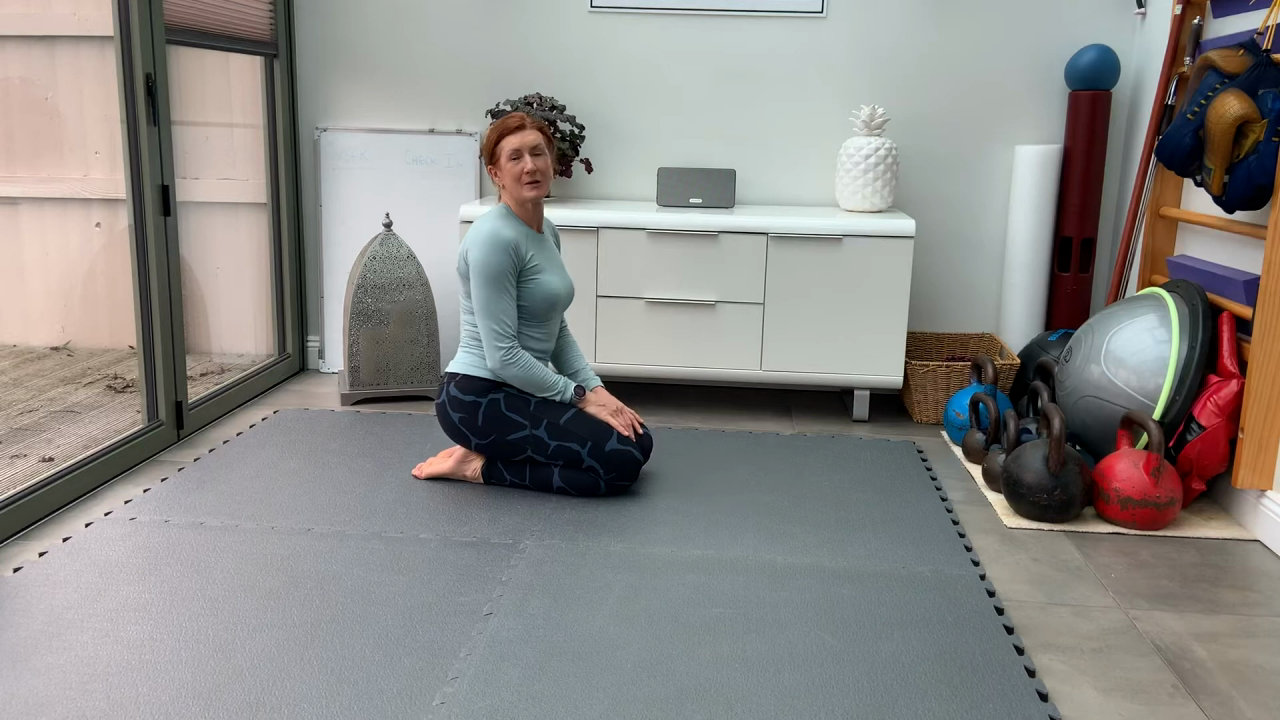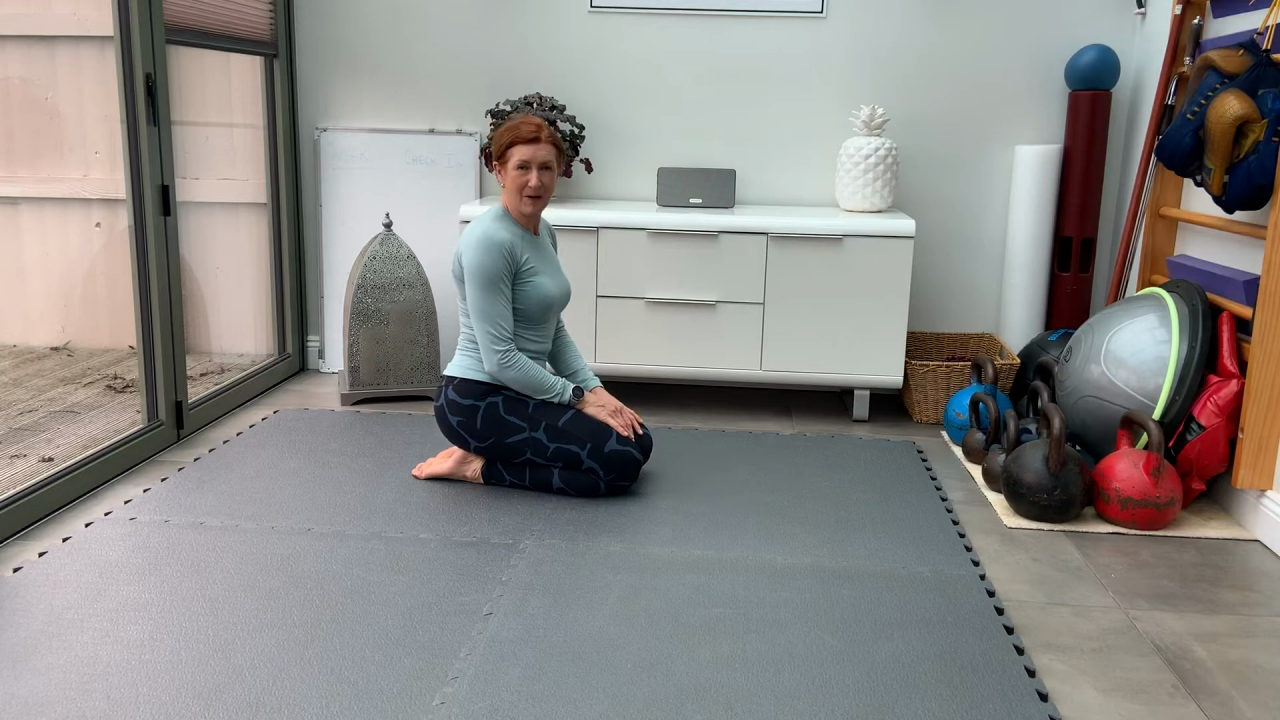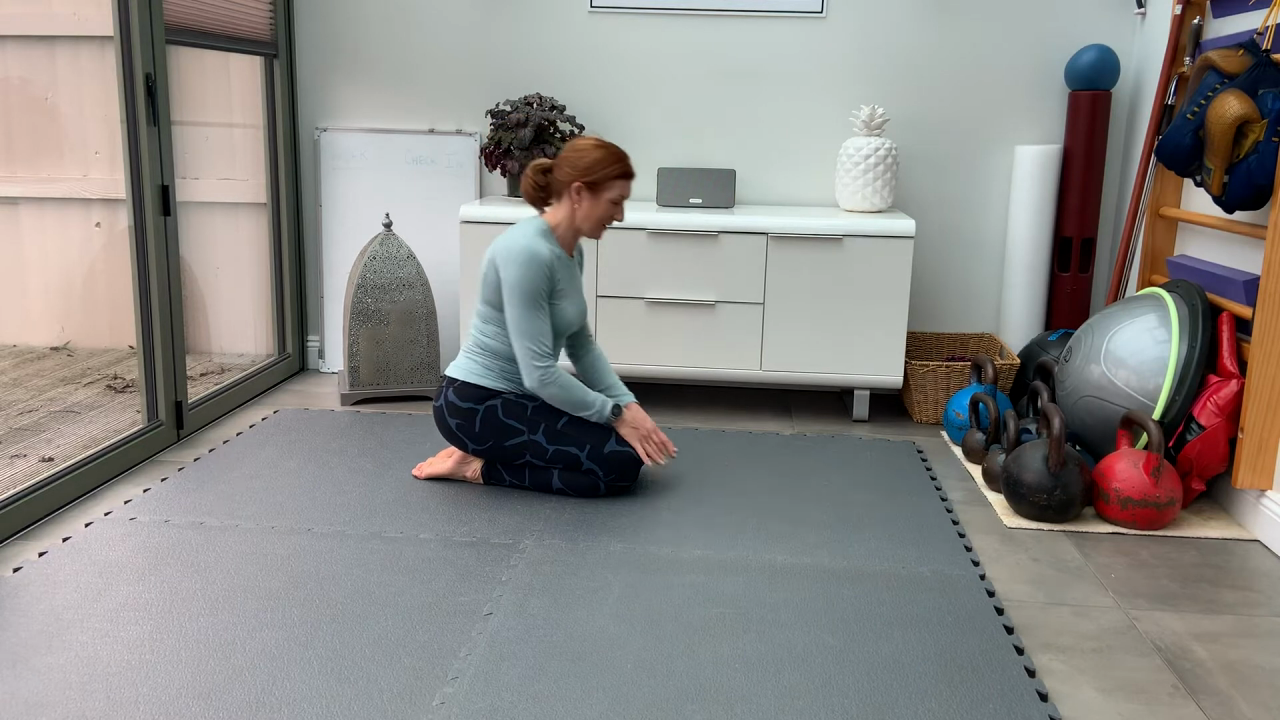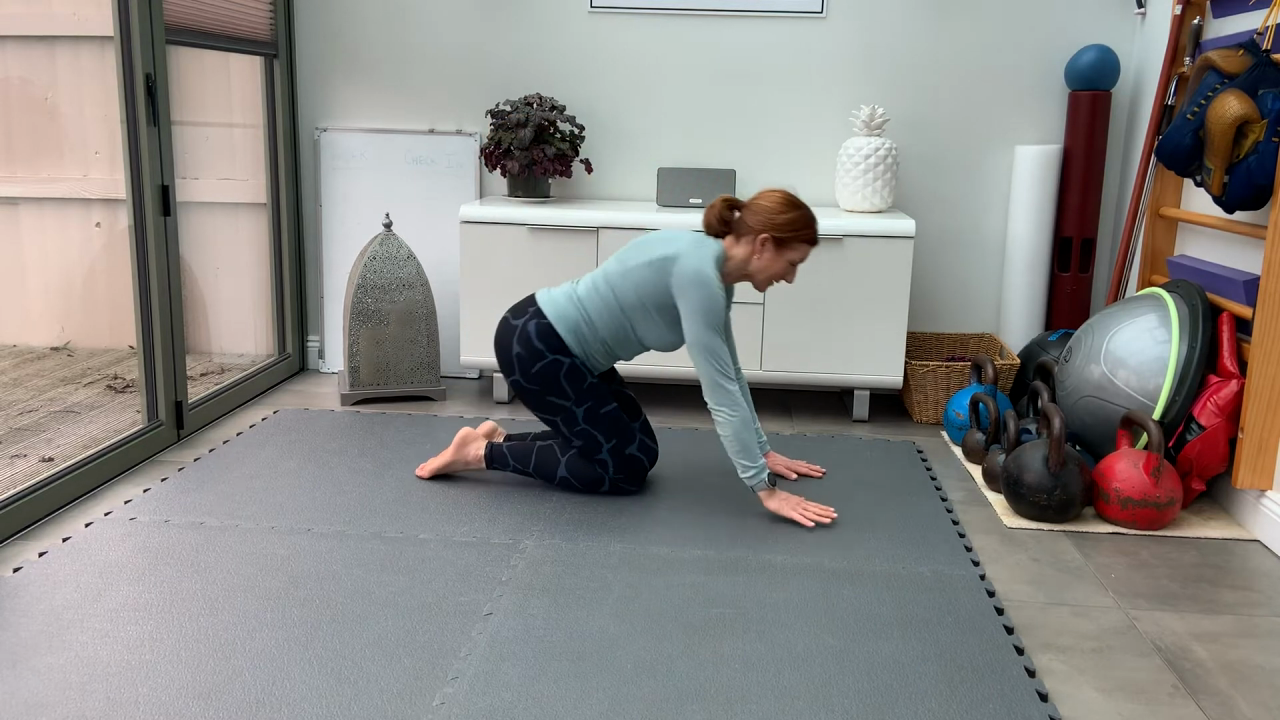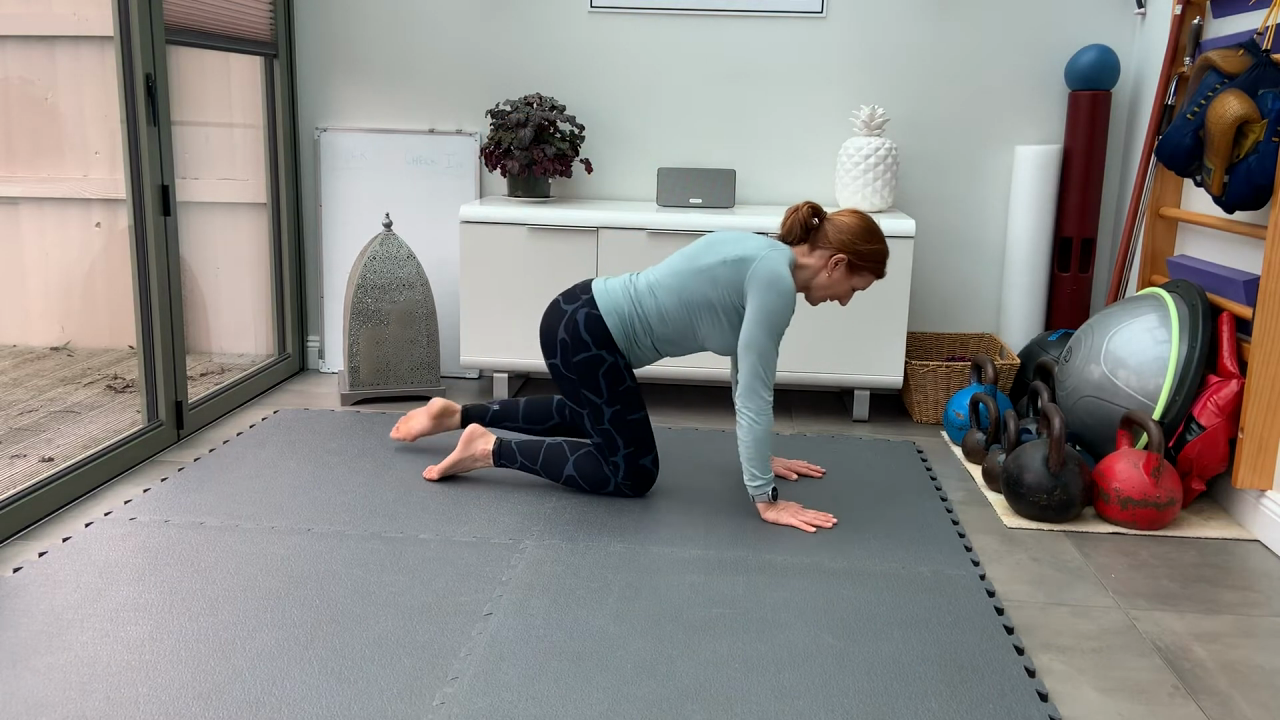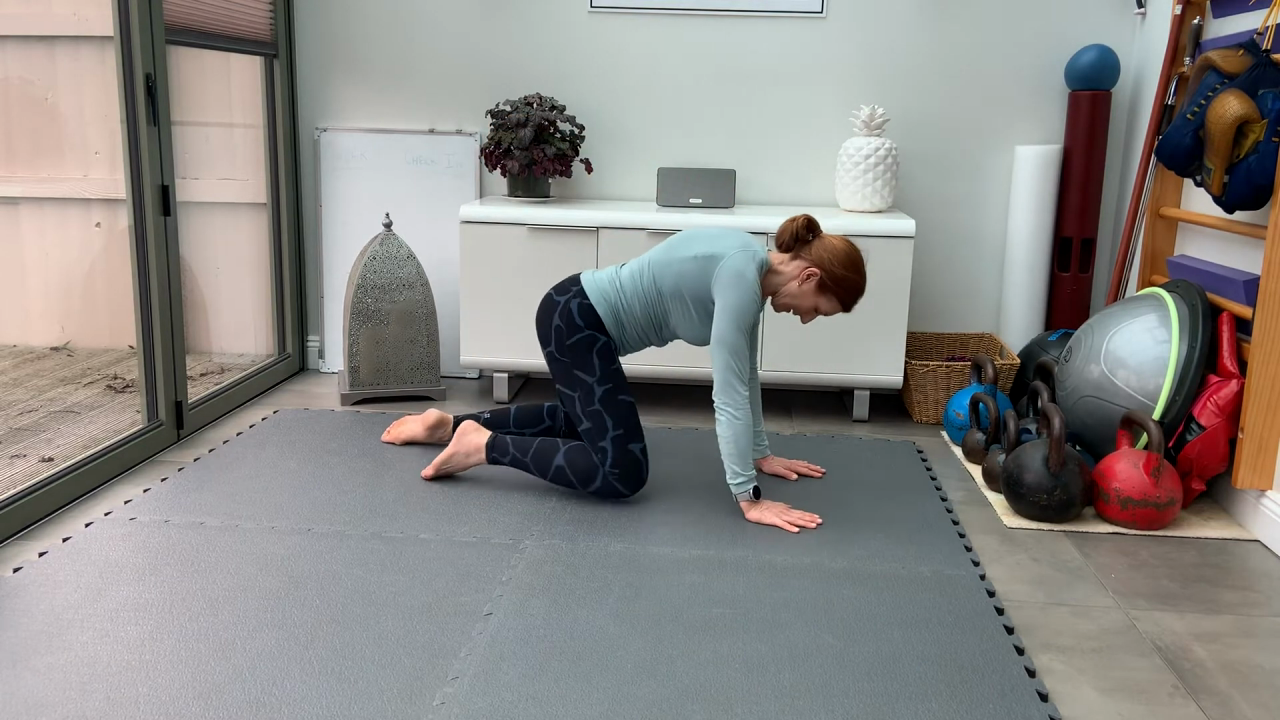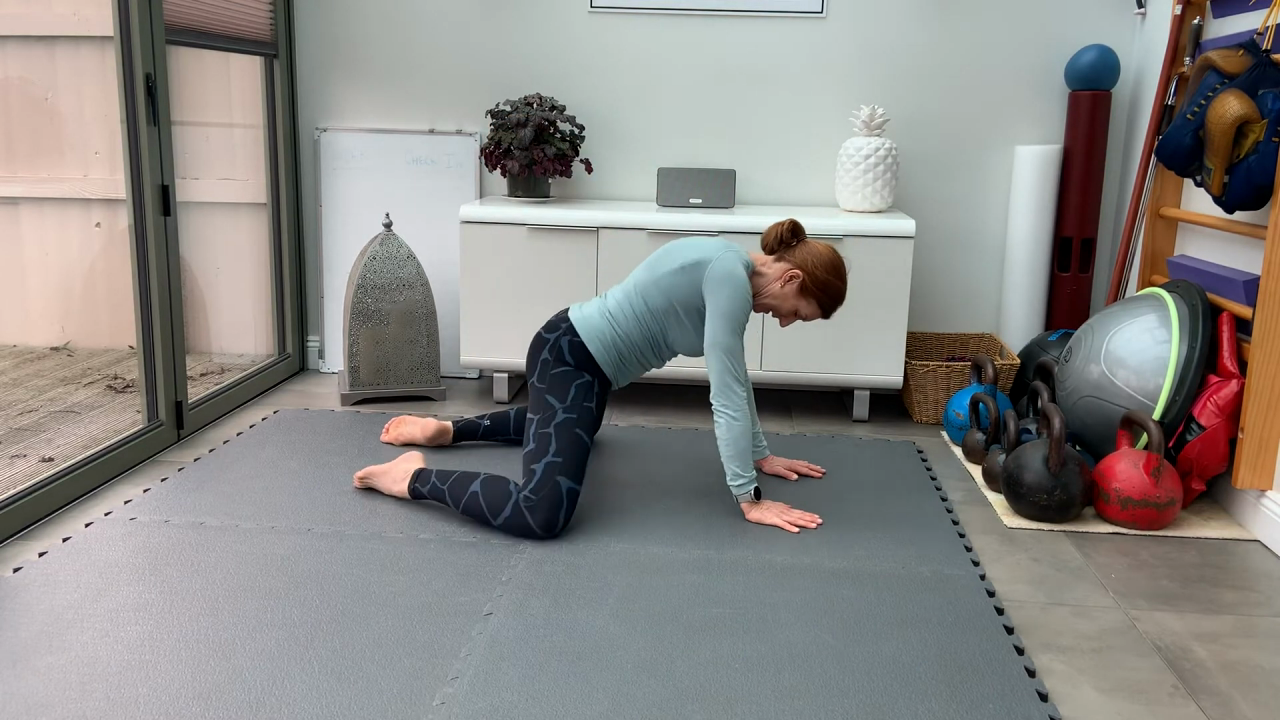
dt=0.7s
person 1, frame 1
left shoulder: (546, 231)
right shoulder: (494, 238)
left elbow: (556, 331)
right elbow: (503, 355)
left wrist: (595, 389)
right wrist: (579, 396)
left hip: (518, 392)
right hip: (481, 399)
left knee: (637, 443)
right knee: (620, 463)
left ankle: (488, 452)
right ankle: (478, 466)
person 1, frame 2
left shoulder: (542, 232)
right shoulder: (488, 240)
left elbow: (553, 332)
right elbow: (500, 358)
left wrist: (594, 389)
right wrist: (577, 397)
left hip: (518, 393)
right hip: (479, 402)
left knee: (637, 442)
right knee: (619, 462)
left ankle: (485, 452)
right ankle: (479, 466)
person 1, frame 3
left shoulder: (569, 250)
right shoulder: (528, 252)
left elbow: (582, 344)
right elbow: (540, 373)
left wrist: (628, 406)
right wrist: (613, 414)
left hip: (515, 397)
right hip: (479, 406)
left knee: (634, 448)
right knee: (617, 466)
left ankle: (489, 450)
right ankle: (479, 467)
person 1, frame 4
left shoulder: (715, 270)
right shoulder: (698, 272)
left elbow: (729, 374)
right elbow: (720, 392)
left wrist: (763, 451)
right wrist: (765, 487)
left hip: (562, 344)
right hip: (537, 343)
left knee: (639, 451)
right knee: (625, 469)
left ankle: (502, 438)
right ankle: (484, 452)
person 1, frame 5
left shoulder: (764, 261)
right shoulder: (775, 280)
left elbow: (747, 376)
right elbow: (753, 397)
left wrist: (762, 457)
right wrist: (765, 499)
left hip: (586, 320)
right hip: (584, 335)
left knee: (587, 415)
right knee: (633, 472)
left ankle: (459, 415)
right ankle: (489, 448)
person 1, frame 6
left shoulder: (754, 270)
right shoulder: (741, 274)
left elbow: (745, 372)
right elbow: (729, 392)
left wrist: (760, 452)
right wrist: (749, 499)
left hip: (583, 317)
right hip: (575, 319)
left knee: (583, 421)
right knee: (624, 473)
left ankle: (451, 425)
right ankle: (483, 446)
person 1, frame 7
left shoulder: (730, 268)
right shoulder: (730, 277)
left elbow: (735, 377)
right elbow: (726, 395)
left wrist: (760, 454)
right wrist: (749, 500)
left hip: (580, 352)
right hip: (567, 358)
left knee: (577, 429)
right knee: (541, 515)
left ankle: (447, 430)
right ankle: (417, 478)
